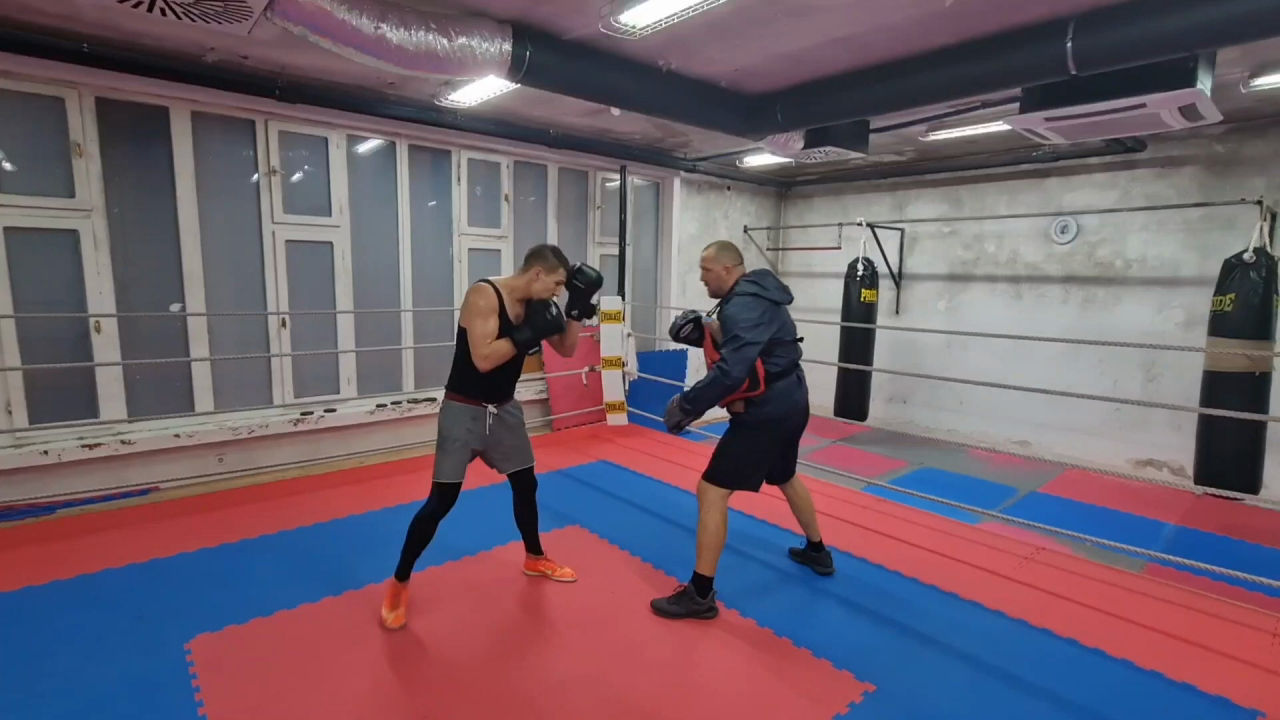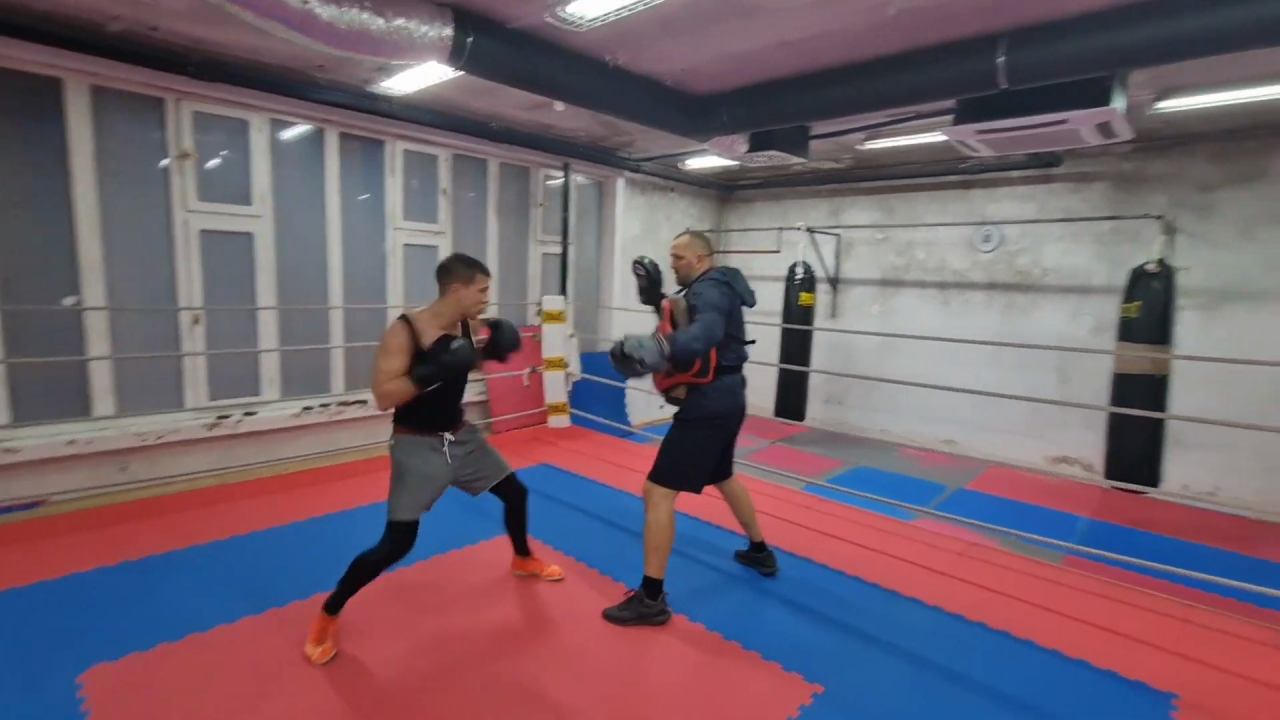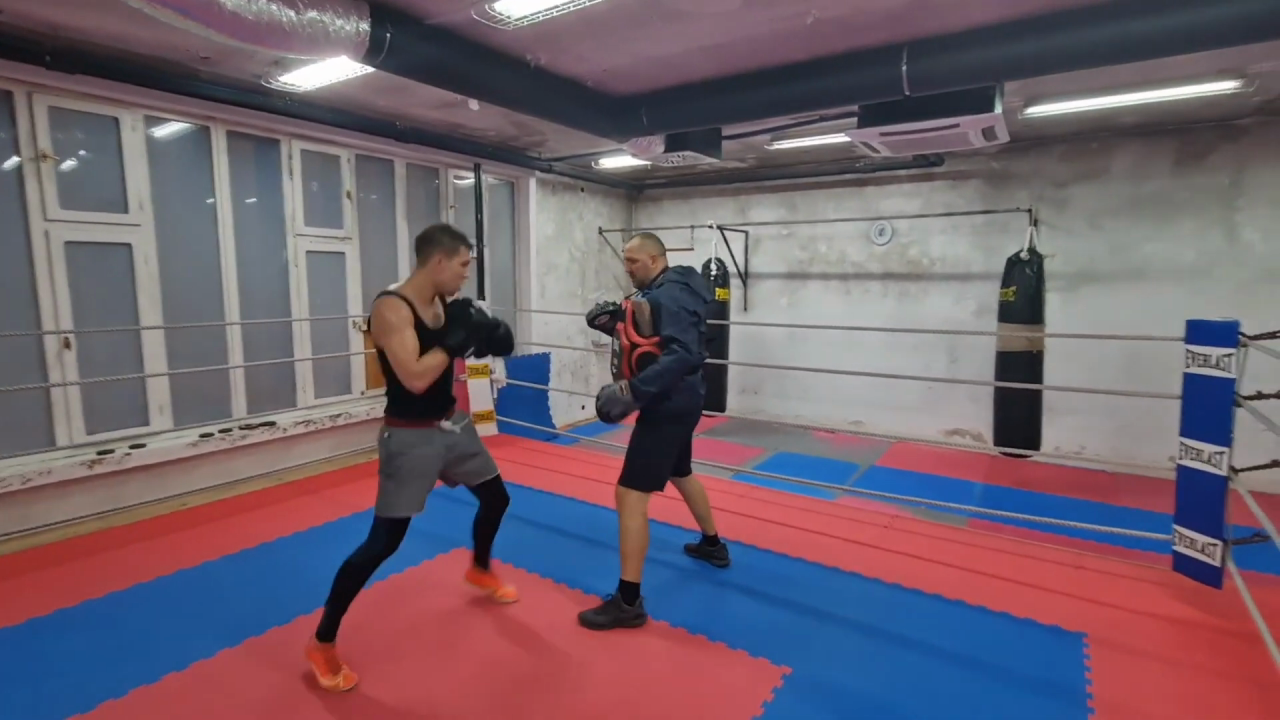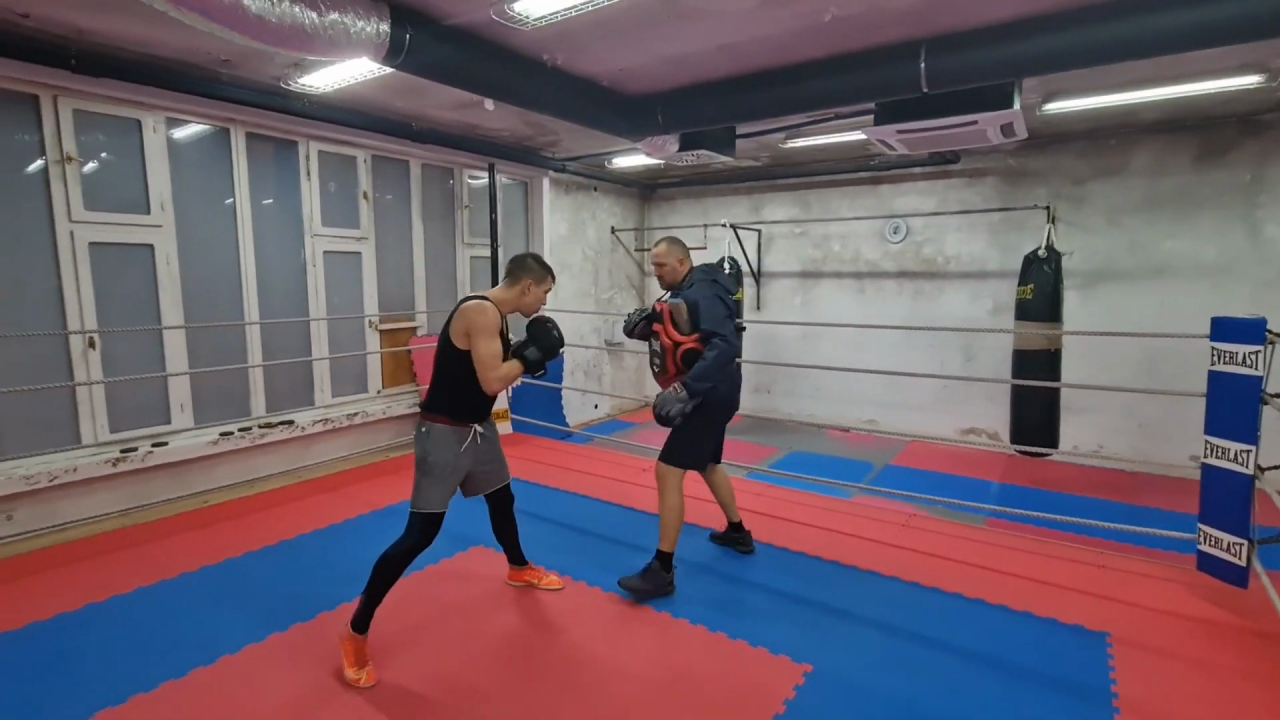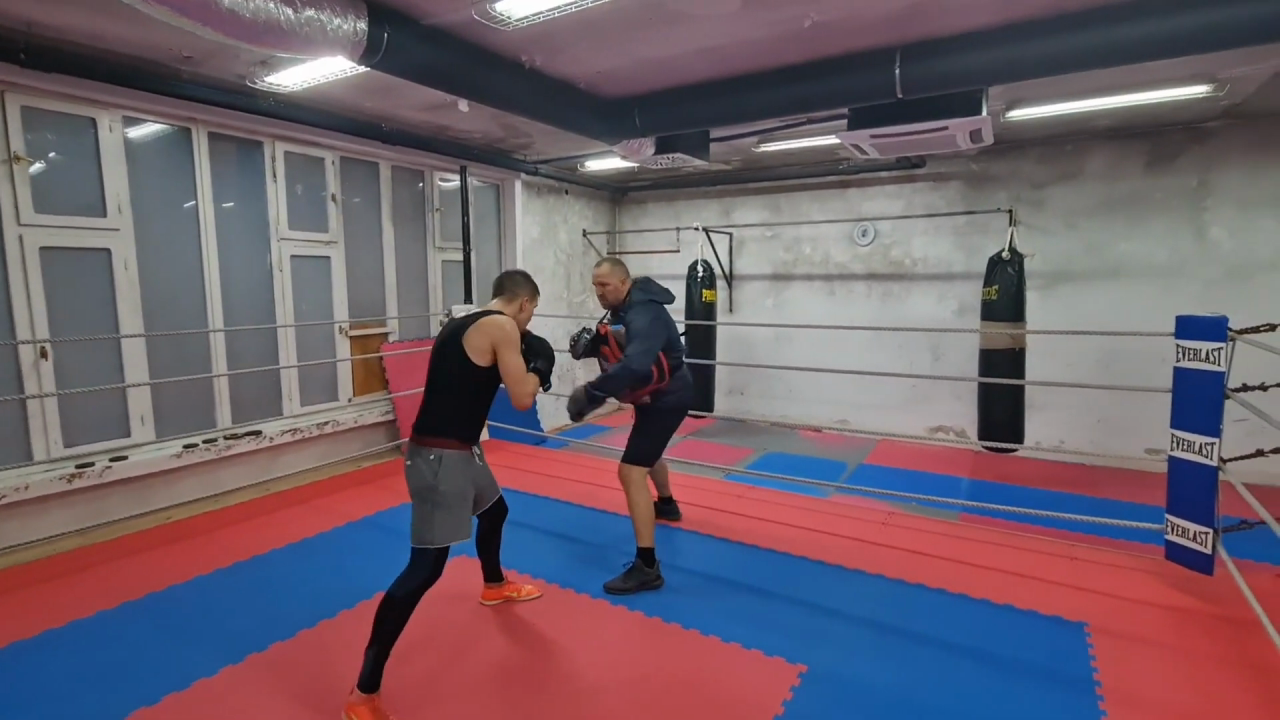
dt=1s
person 1, frame 1
left shoulder: (533, 304)
right shoulder: (483, 295)
left elbow: (567, 349)
right elbow: (483, 358)
left wrist: (578, 306)
right wrist: (529, 333)
left hip: (504, 409)
right hip: (464, 410)
left knee: (526, 484)
right knee: (442, 500)
left ankle: (534, 558)
right ankle: (400, 582)
person 1, frame 2
left shoulder: (467, 322)
right shoulder: (403, 330)
left elbow: (500, 350)
right elbow: (385, 397)
left wrist: (497, 345)
right wrist: (431, 372)
left hip: (458, 436)
right hip: (416, 444)
left knee: (516, 492)
right knee: (396, 544)
left ankle: (524, 559)
right ankle: (328, 615)
person 1, frame 3
left shoulder: (440, 301)
right shoulder: (392, 307)
right elbow: (415, 378)
left wrist: (479, 335)
right wrist: (457, 339)
left hip: (452, 423)
right hip: (411, 435)
left knee: (496, 496)
right knee: (384, 541)
left ankle: (480, 570)
right ankle: (322, 644)
person 1, frame 4
left shoulder: (495, 314)
right shoulder: (479, 312)
left elbow: (497, 371)
right elbow: (493, 381)
left wrist: (532, 350)
right wrist: (533, 352)
left hip: (478, 427)
right hip: (444, 432)
left knee: (502, 498)
right knee: (420, 533)
left ankle: (519, 568)
right ankle: (356, 635)
person 1, frame 5
left shoulder: (465, 323)
right shoulder: (502, 326)
right elbow: (523, 398)
left wrist: (519, 365)
right wrist: (538, 367)
left hip: (460, 449)
right hip: (441, 456)
left knee: (495, 510)
right knee: (425, 569)
left ankle: (495, 585)
person 2, frame 1
left shoulder: (744, 307)
right shoulder: (754, 297)
left elbow: (731, 370)
left wrist: (686, 404)
right wrist: (702, 332)
left hip: (764, 412)
right hip: (789, 404)
left knee: (711, 491)
right knee: (785, 478)
left ankle: (700, 594)
right ankle: (817, 551)
person 2, frame 2
left shoulder: (711, 292)
right shoulder: (708, 291)
left elbow: (702, 335)
right elbow: (689, 329)
left wrist: (658, 348)
right wrist: (655, 295)
left hip: (706, 408)
right hip: (725, 403)
left knee: (658, 491)
right knee: (721, 479)
left ankle: (651, 598)
right ankle: (760, 552)
person 2, frame 3
left shoulder: (669, 296)
right shoulder: (661, 293)
left elbow: (682, 354)
right elbow: (649, 340)
left wrist: (632, 390)
right wrist: (616, 323)
left hip: (667, 407)
right hip: (676, 402)
left knee: (629, 495)
right knee: (680, 474)
left ankle: (628, 601)
right ankle: (712, 545)
person 2, frame 4
left shoulder: (703, 294)
right shoulder: (684, 294)
left elbow: (724, 346)
right elbow: (680, 338)
left wrist: (685, 390)
right wrist: (648, 327)
left hip: (710, 396)
right hip: (709, 395)
left knee: (668, 471)
right knee: (707, 463)
left ankle: (662, 570)
right ankle: (737, 532)
person 2, frame 5
left shoulder: (644, 316)
right shoulder: (620, 309)
left elbow: (633, 365)
right elbow: (615, 347)
left wrist: (589, 393)
right wrist: (591, 341)
left hip: (666, 399)
right hip: (653, 397)
left knee: (631, 470)
right knee: (648, 452)
left ankle: (646, 567)
right ankle: (666, 504)
